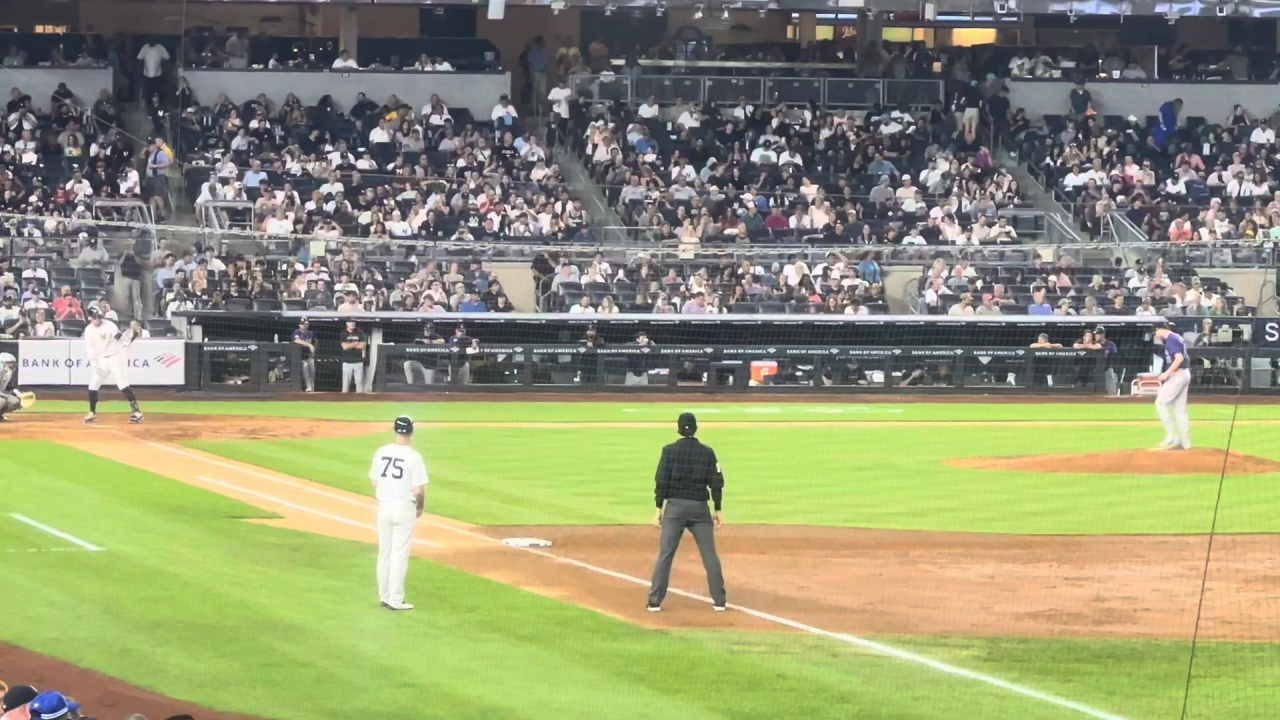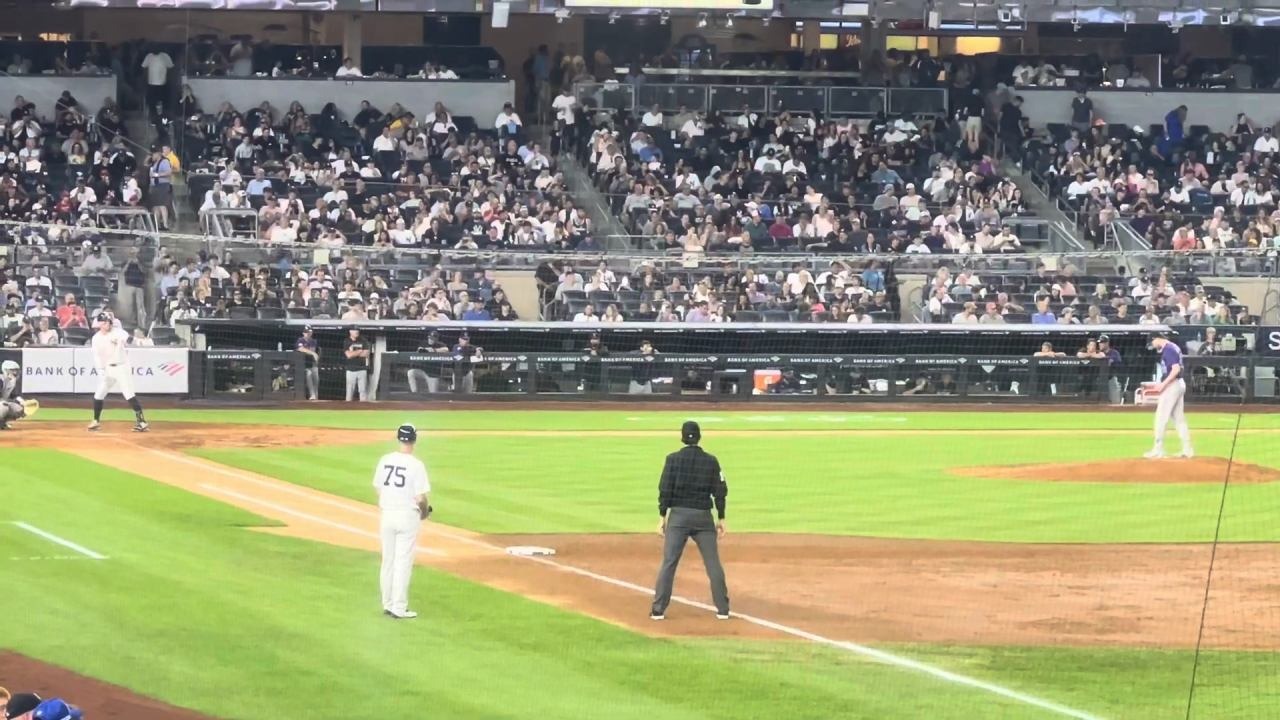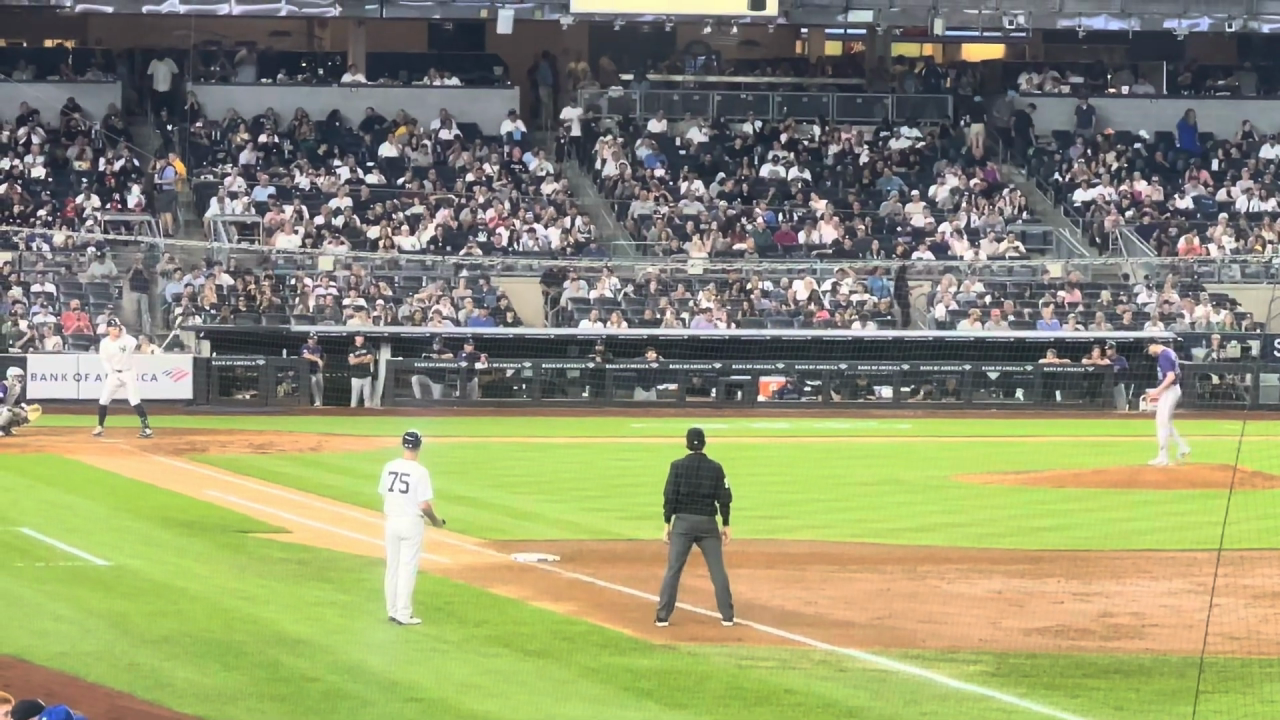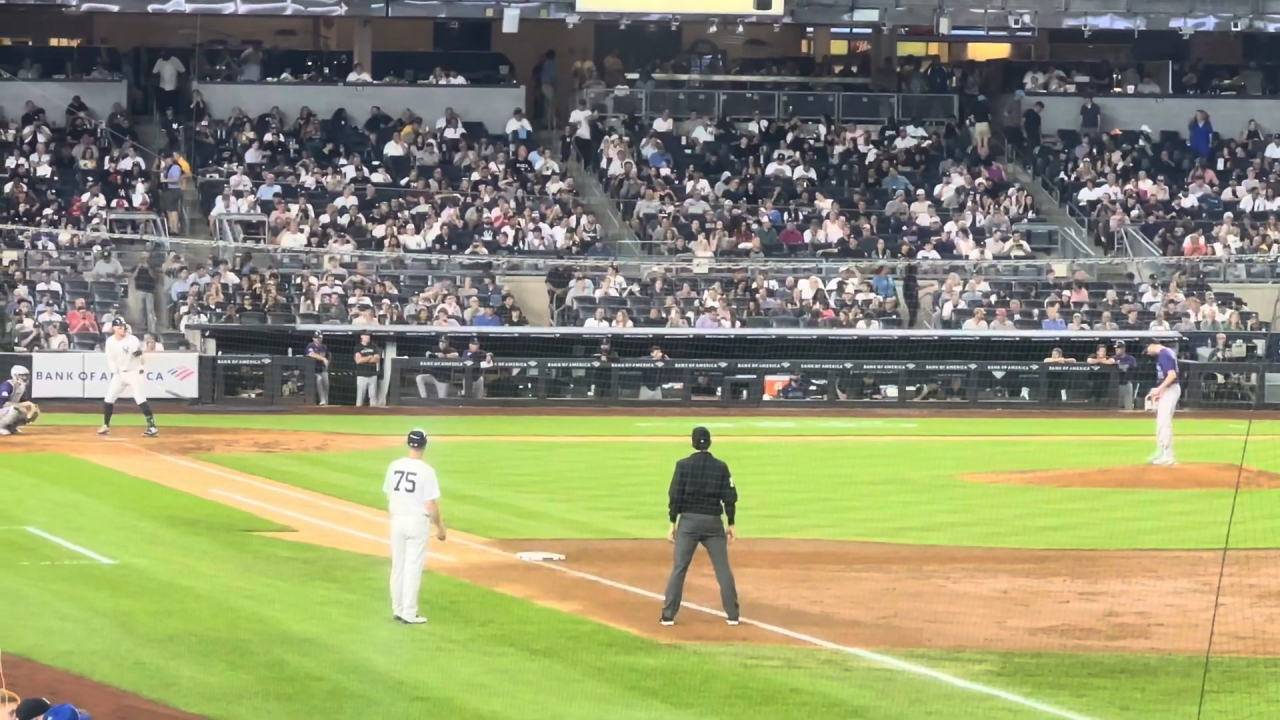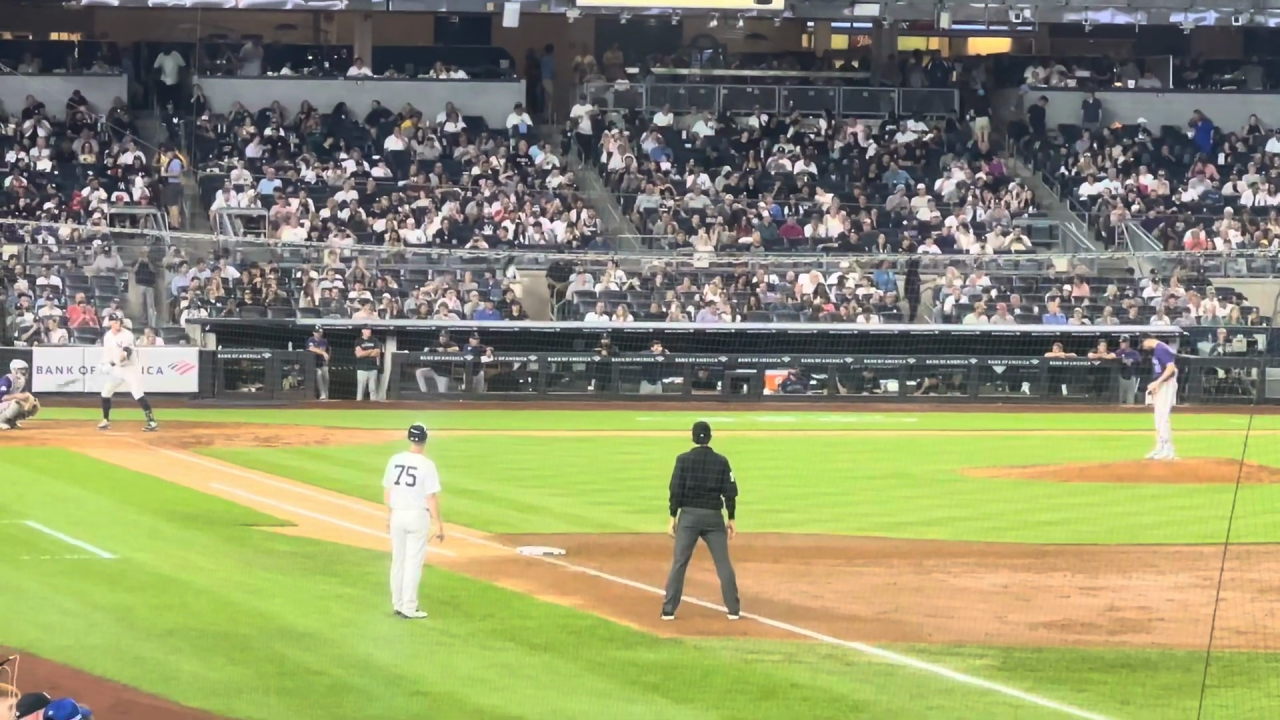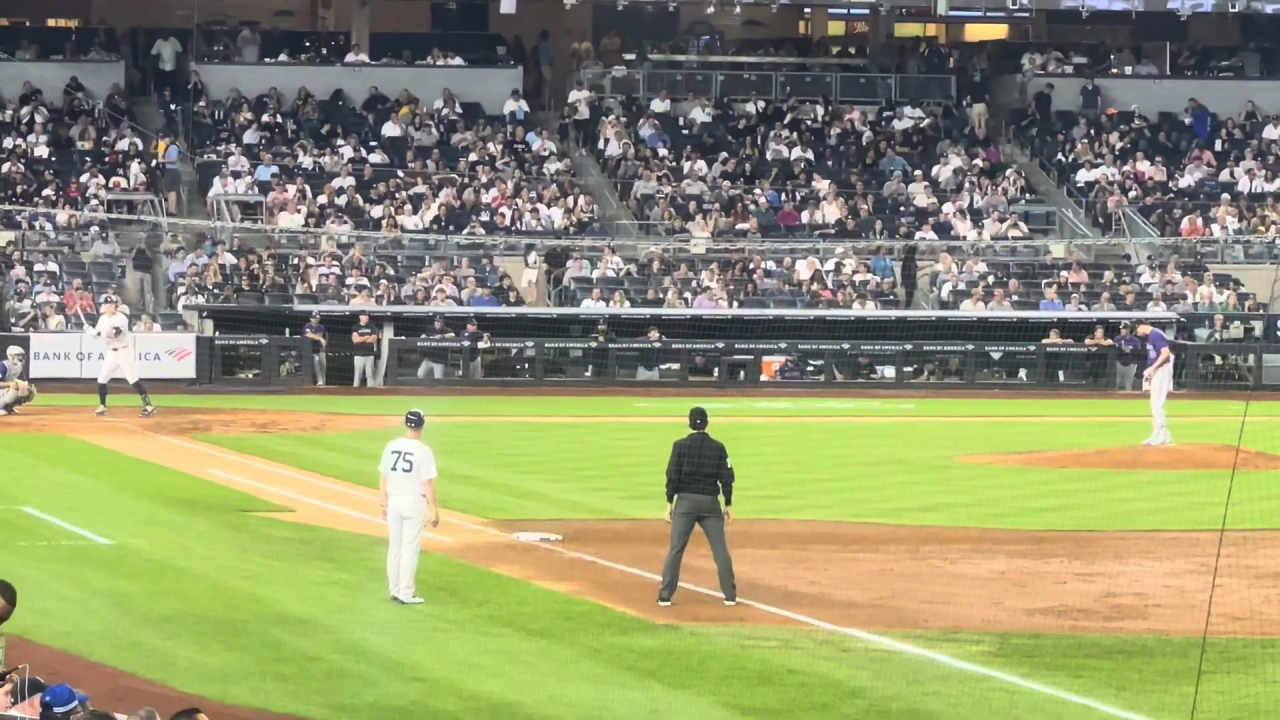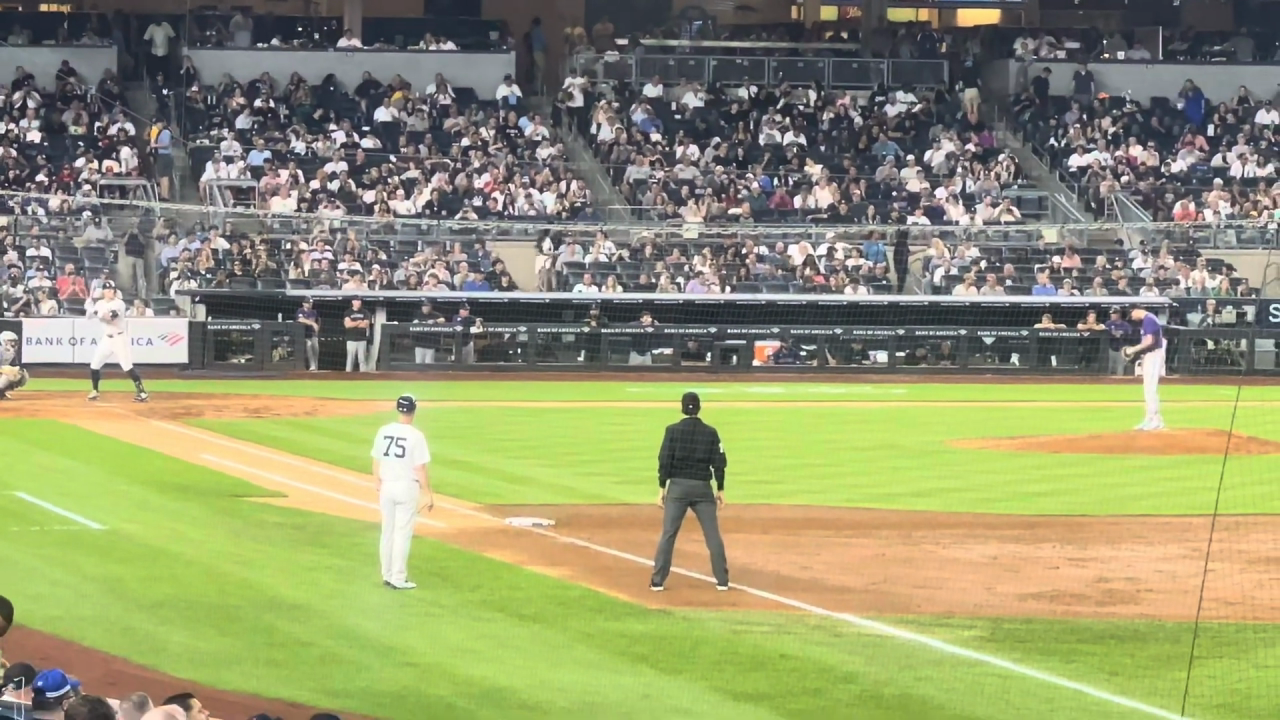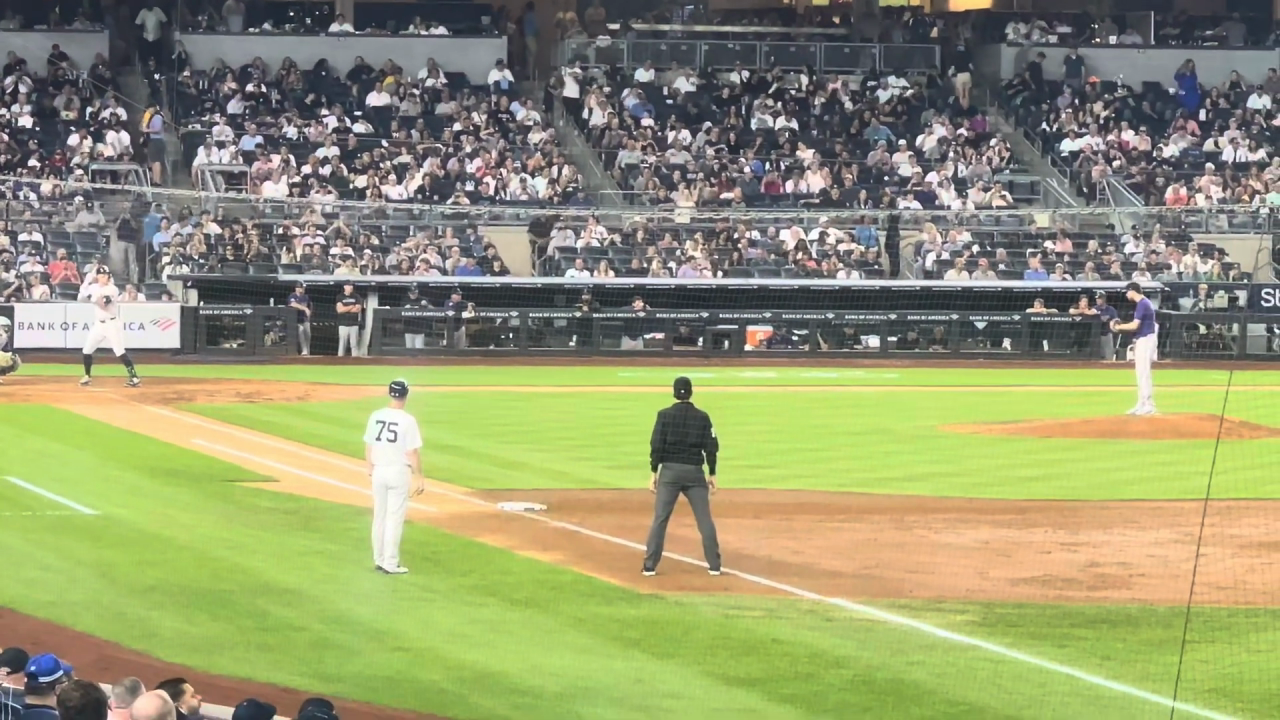
dt=0.3s
person 1, frame 1
left shoulder: (669, 450)
right shoulder: (707, 452)
left elbow: (661, 482)
right elbow: (716, 483)
left wrist: (659, 508)
right wrist: (717, 510)
left hip: (675, 506)
right hip: (699, 507)
left knee: (665, 554)
right knee: (710, 555)
left ankle: (655, 602)
right ankle: (719, 601)
person 1, frame 2
left shoulder: (673, 459)
right shoulder: (711, 461)
left elbow: (665, 490)
right elbow: (719, 492)
left wrist: (663, 517)
right wrist: (721, 518)
left hip: (678, 515)
right hip: (703, 516)
left knee: (668, 563)
right knee: (713, 564)
left ankle: (658, 610)
right ankle: (723, 610)
person 1, frame 3
left shoulder: (678, 465)
right shoulder: (715, 467)
left elbow: (670, 497)
right elbow: (724, 499)
left wrist: (667, 524)
right wrist: (725, 525)
left hip: (683, 521)
right hip: (708, 523)
left knee: (673, 569)
right knee: (718, 570)
left ankle: (662, 617)
right ankle: (727, 616)
person 1, frame 4
left shoulder: (683, 465)
right shoulder: (721, 467)
left elbow: (675, 496)
right elbow: (729, 498)
left wrist: (672, 523)
right wrist: (731, 524)
left hip: (688, 520)
right hip: (713, 522)
left knee: (678, 568)
right knee: (723, 569)
left ankle: (668, 616)
right ankle: (733, 615)
person 1, frame 5
left shoulder: (683, 459)
right shoulder: (721, 461)
left elbow: (675, 491)
right elbow: (730, 492)
left wrist: (673, 517)
right wrist: (731, 519)
left hip: (689, 515)
right hip: (713, 516)
left knee: (679, 563)
right knee: (724, 564)
left ankle: (668, 610)
right ankle: (733, 610)
person 1, frame 6
left shoulder: (680, 445)
right shoulder: (718, 447)
left elbow: (672, 476)
right elbow: (727, 478)
left wrist: (670, 503)
right wrist: (728, 505)
left hip: (685, 501)
right hip: (710, 502)
left knee: (675, 549)
right knee: (720, 550)
left ankle: (665, 596)
right ankle: (730, 596)
person 1, frame 7
left shoulder: (673, 430)
right shoulder: (710, 432)
left elbow: (664, 462)
right elbow: (719, 463)
left wrist: (662, 488)
right wrist: (720, 489)
left hip: (678, 486)
right hip: (702, 487)
left knee: (668, 534)
right knee: (713, 535)
left ankle: (657, 581)
right ankle: (722, 581)
person 1, frame 8
left shoulder: (665, 415)
right shoulder: (702, 417)
left elbow: (657, 446)
right elbow: (711, 448)
left wrist: (654, 472)
right wrist: (712, 474)
left hip: (670, 470)
right hip: (694, 472)
left knee: (660, 518)
right knee: (705, 519)
left ankle: (649, 566)
right ankle: (714, 565)
person 2, frame 1
left shoulder: (381, 452)
right shoulder: (414, 456)
left elbow: (374, 484)
right elbow: (418, 490)
right wrist: (420, 507)
left hip: (384, 507)
right hip: (404, 508)
left knee: (384, 553)
right knee: (400, 554)
left ankle: (384, 596)
right ankle: (395, 600)
person 2, frame 2
left shoulder: (384, 461)
right shoulder: (416, 465)
left elbow: (379, 491)
right elbow: (420, 498)
right wrist: (425, 512)
left hip: (387, 515)
right hip: (407, 516)
left knee: (388, 561)
right knee: (403, 562)
left ankle: (387, 604)
right ankle: (399, 608)
person 2, frame 3
left shoulder: (389, 467)
right shoulder: (420, 471)
left elbow: (384, 497)
right elbow: (424, 505)
right wrist: (435, 520)
left hip: (391, 522)
right hip: (411, 523)
left knee: (392, 568)
right knee: (407, 569)
left ankle: (392, 611)
right ankle: (403, 615)
person 2, frame 4
left shoulder: (394, 466)
right shoulder: (426, 470)
left elbow: (389, 496)
right elbow: (431, 504)
right wrist: (440, 527)
left hip: (397, 521)
right hip: (417, 522)
left knee: (398, 567)
right knee: (413, 568)
left ankle: (398, 610)
right ankle: (409, 614)
person 2, frame 5
left shoulder: (394, 460)
right shoulder: (426, 464)
left elbow: (387, 492)
right elbow: (431, 498)
left wrist: (389, 516)
right wrist: (438, 524)
left hip: (397, 515)
right hip: (417, 516)
left knee: (398, 561)
right knee: (413, 563)
left ankle: (398, 605)
right ankle: (409, 609)
person 2, frame 6
left shoulder: (391, 446)
right shoulder: (423, 450)
left elbow: (383, 477)
right elbow: (427, 483)
left wrist: (384, 502)
right wrist: (434, 509)
left hip: (394, 501)
right hip: (414, 502)
left knee: (395, 547)
right knee: (410, 549)
left ankle: (395, 591)
right ankle: (406, 594)
person 2, frame 7
left shoulder: (383, 431)
right shoulder: (415, 435)
left elbow: (376, 463)
right elbow: (421, 468)
left wrist: (379, 486)
right wrist: (428, 494)
left hip: (387, 486)
right hip: (407, 487)
left knee: (387, 532)
right knee: (403, 534)
left ankle: (387, 576)
right ankle: (398, 579)
person 2, frame 8
left shoulder: (375, 416)
right shoulder: (407, 420)
left elbow: (368, 447)
right elbow: (412, 453)
left wrist: (371, 471)
right wrist: (419, 478)
left hip: (379, 471)
right hip: (399, 472)
left knee: (379, 517)
right knee: (394, 518)
left ankle: (379, 560)
right ankle: (390, 564)
